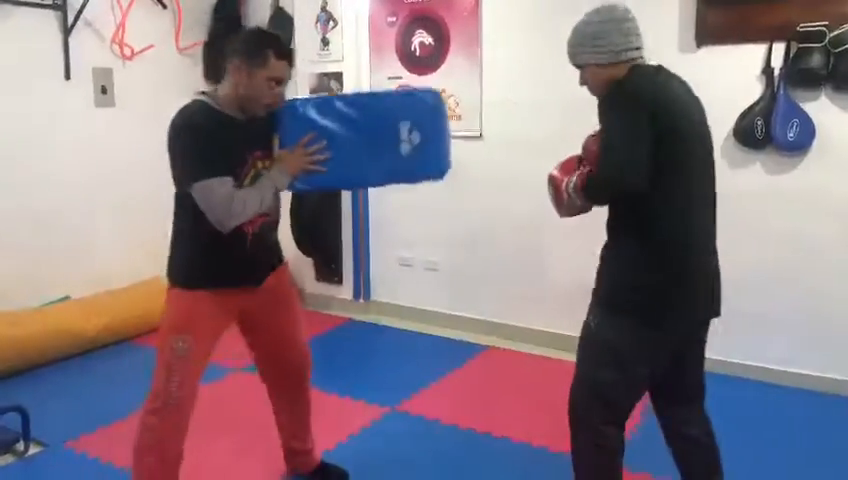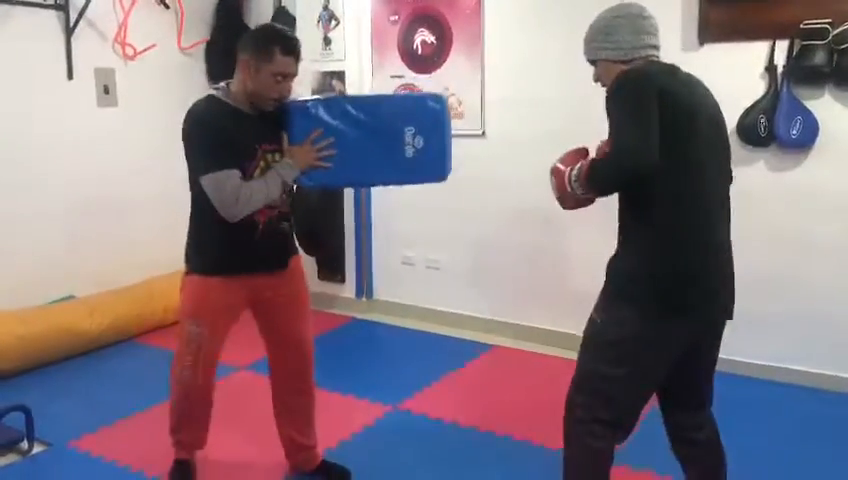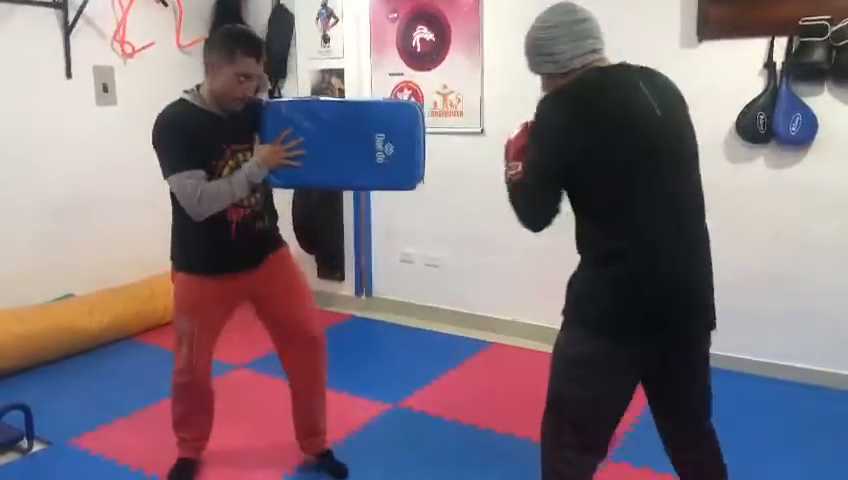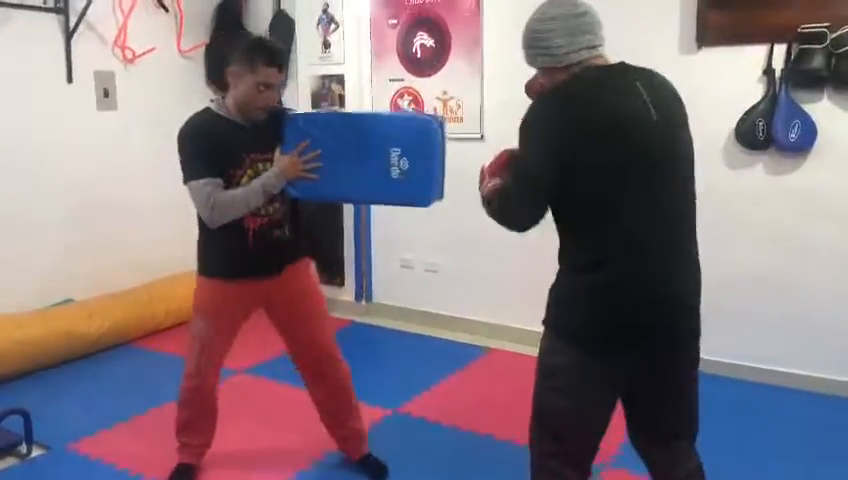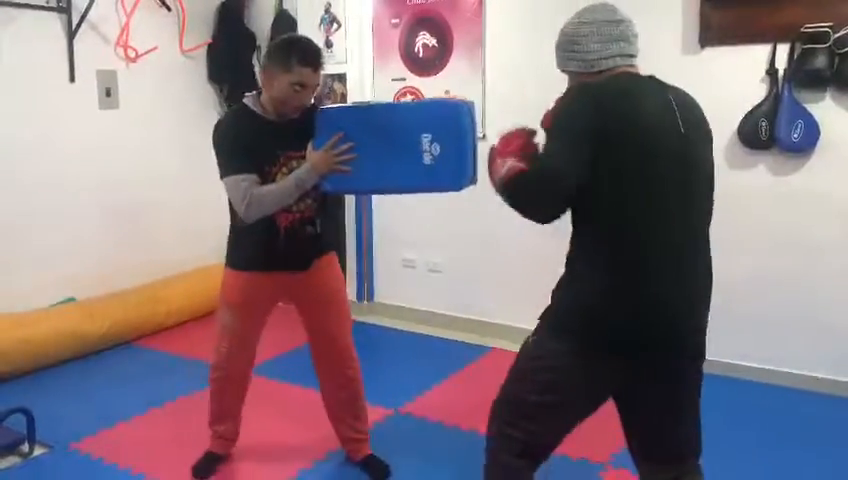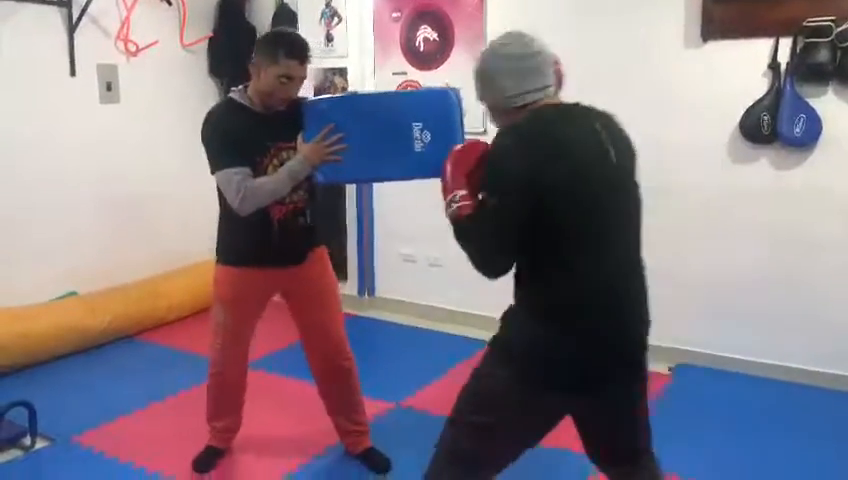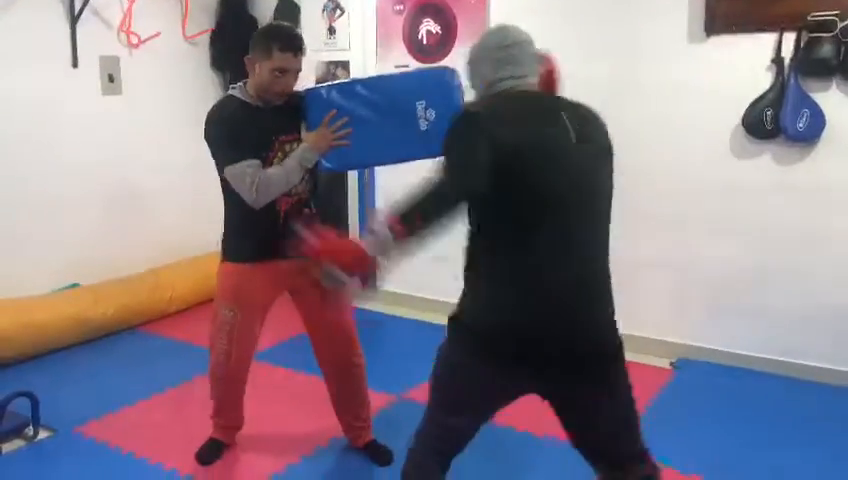
dt=0.3s
person 1, frame 1
left shoulder: (625, 92)
right shoulder: (676, 91)
left elbow: (622, 178)
left wrist: (578, 183)
left hip: (640, 285)
right hip: (693, 282)
left knee: (594, 410)
right knee: (682, 404)
person 1, frame 2
left shoulder: (636, 85)
right shoulder: (694, 90)
left elbow: (632, 163)
left wrist: (581, 176)
left hip: (652, 282)
right hip: (707, 282)
left knee: (593, 411)
right knee: (690, 410)
person 1, frame 3
left shoulder: (562, 109)
right shoulder: (660, 87)
left elbow: (535, 213)
left wrist: (519, 165)
left hip: (614, 298)
right hip: (687, 290)
left knee: (571, 439)
right knee: (687, 419)
person 1, frame 4
left shoulder: (556, 109)
right shoulder: (659, 91)
left elbow: (521, 210)
left wrist: (493, 186)
left hip: (592, 310)
right hip: (673, 304)
person 1, frame 5
left shoulder: (588, 104)
right shoulder: (686, 110)
left elbow: (545, 198)
left wrist: (505, 168)
left hip: (594, 316)
right hip: (676, 320)
person 1, frame 6
left shoulder: (518, 146)
right shoulder: (607, 130)
left elbow: (493, 257)
left wrist: (458, 196)
left hip: (545, 346)
right hip: (620, 340)
person 1, frame 7
left shoulder: (482, 121)
right shoulder: (587, 123)
left elbow: (453, 191)
left wrist: (368, 247)
left hip: (493, 327)
right hip: (585, 331)
left knee: (439, 438)
person 2, frame 1
left shoulder: (269, 118)
right shoulder: (193, 126)
right elbow: (226, 212)
right wrist: (284, 172)
left hip: (265, 273)
right hip: (201, 281)
left knee: (291, 369)
right knee: (171, 397)
person 2, frame 2
left shoulder: (280, 113)
right shoulder: (206, 119)
left elbow: (316, 170)
right elbow: (233, 202)
right wrist: (292, 165)
left hip: (279, 263)
right hip: (215, 269)
left knee: (296, 362)
right knee: (193, 374)
person 2, frame 3
left shoulder: (258, 113)
right shoulder: (176, 123)
left elbow: (291, 164)
right elbow: (198, 202)
right wrist: (259, 165)
left hip: (267, 254)
right hip: (204, 267)
left knee: (307, 342)
right knee: (191, 367)
left ankle: (316, 443)
person 2, frame 4
left shoulder: (282, 123)
right shoulder: (199, 132)
left elbow: (313, 178)
right elbow: (212, 210)
right wrist: (277, 176)
left hip: (288, 264)
right hip: (225, 274)
left knee: (323, 357)
right knee: (200, 371)
person 2, frame 5
left shoulder: (317, 121)
right shoulder: (234, 128)
left elbow: (347, 172)
right elbow: (248, 204)
right wrist: (310, 171)
left hip: (314, 259)
right hip: (253, 265)
left knee: (339, 356)
right knee: (230, 361)
right ankle: (220, 444)
person 2, frame 6
left shoulder: (302, 113)
right shoulder: (223, 121)
left elbow: (333, 166)
right elbow: (243, 198)
right wrist: (303, 162)
left hip: (305, 253)
right hip: (244, 261)
left knee: (333, 350)
right knee: (227, 356)
left ankle: (357, 439)
right ankle: (220, 437)
person 2, frame 7
left shoulder: (304, 106)
right shoulder: (225, 118)
left elbow: (343, 152)
right elbow: (254, 191)
right wrist: (306, 150)
right hip: (249, 256)
left knee: (342, 344)
right knee: (229, 353)
left ankle: (359, 432)
right ankle: (224, 430)
